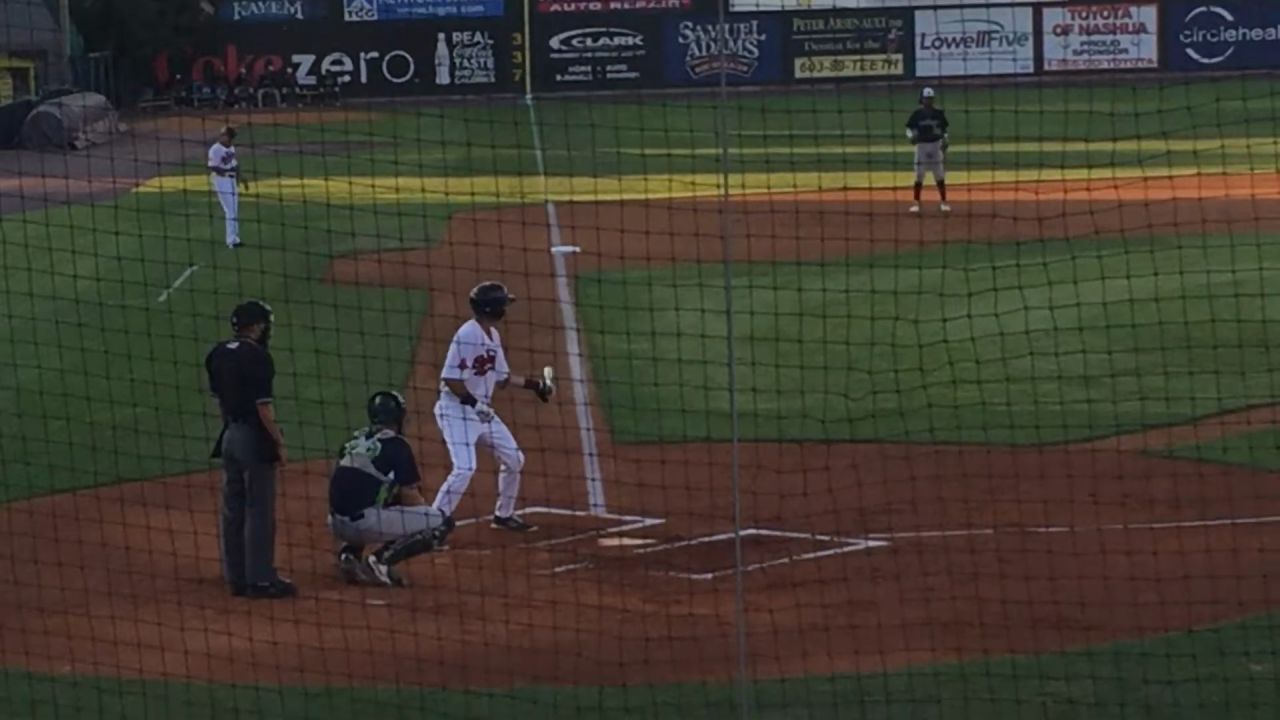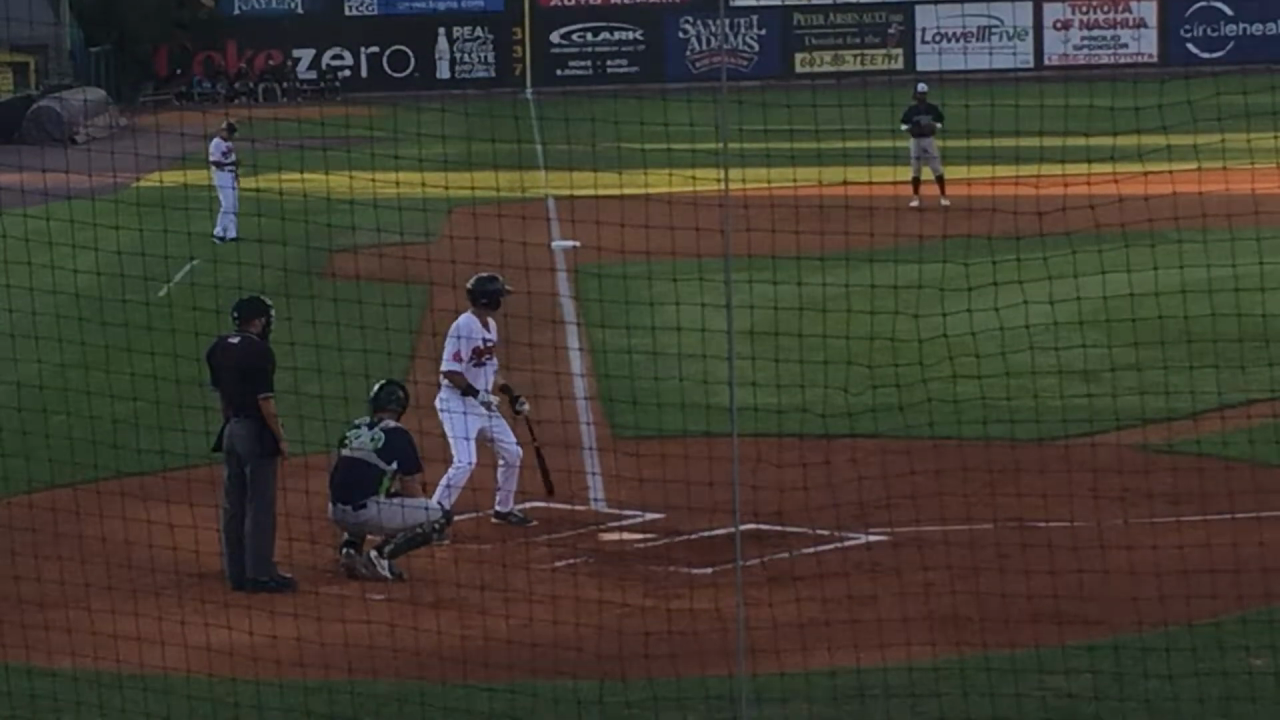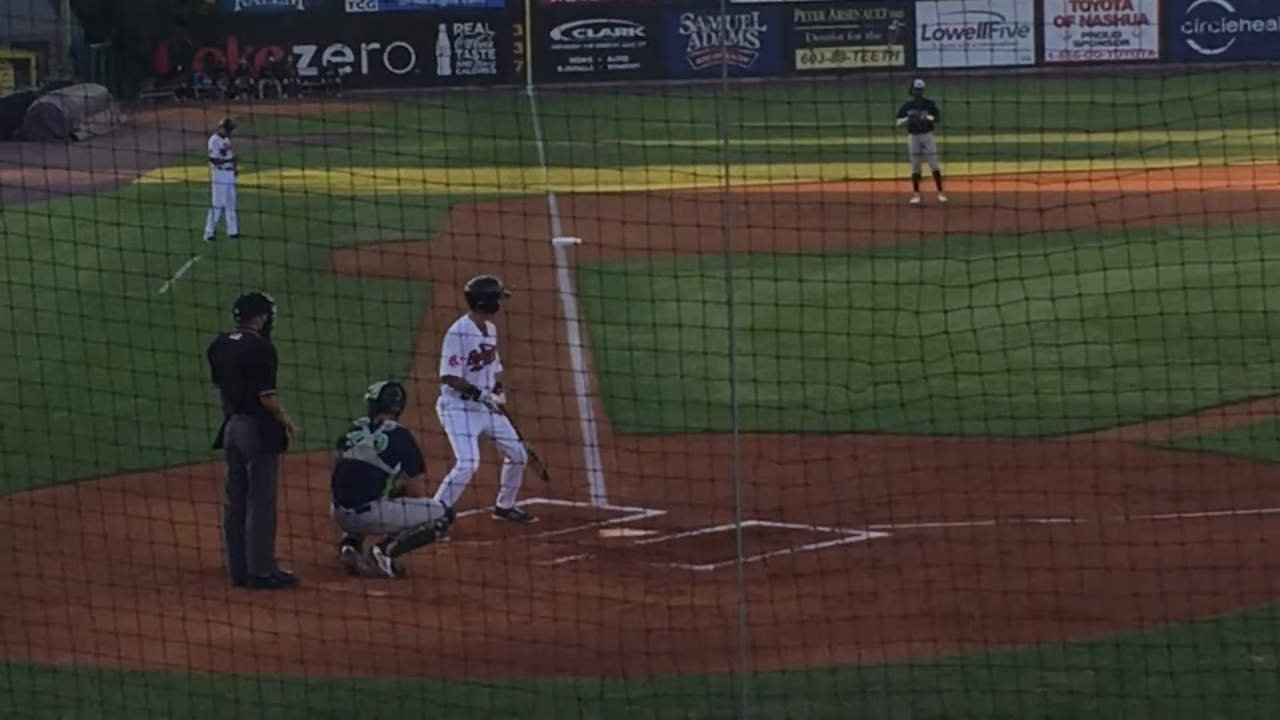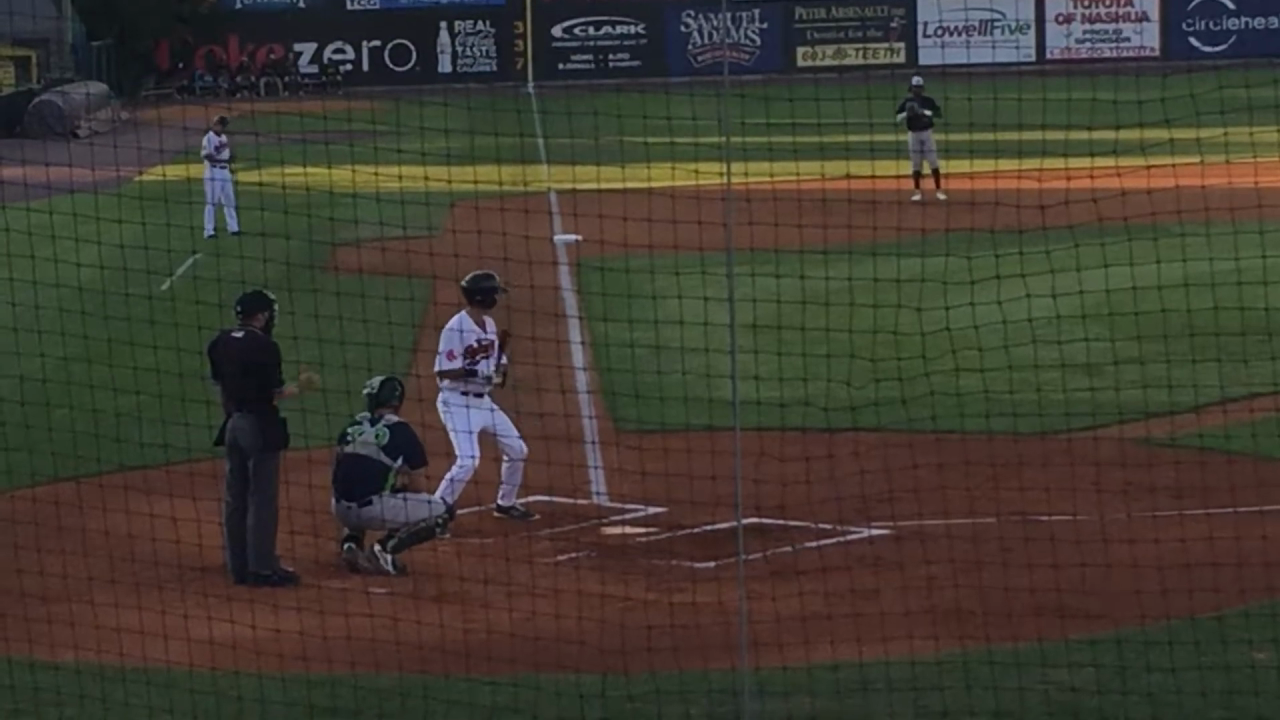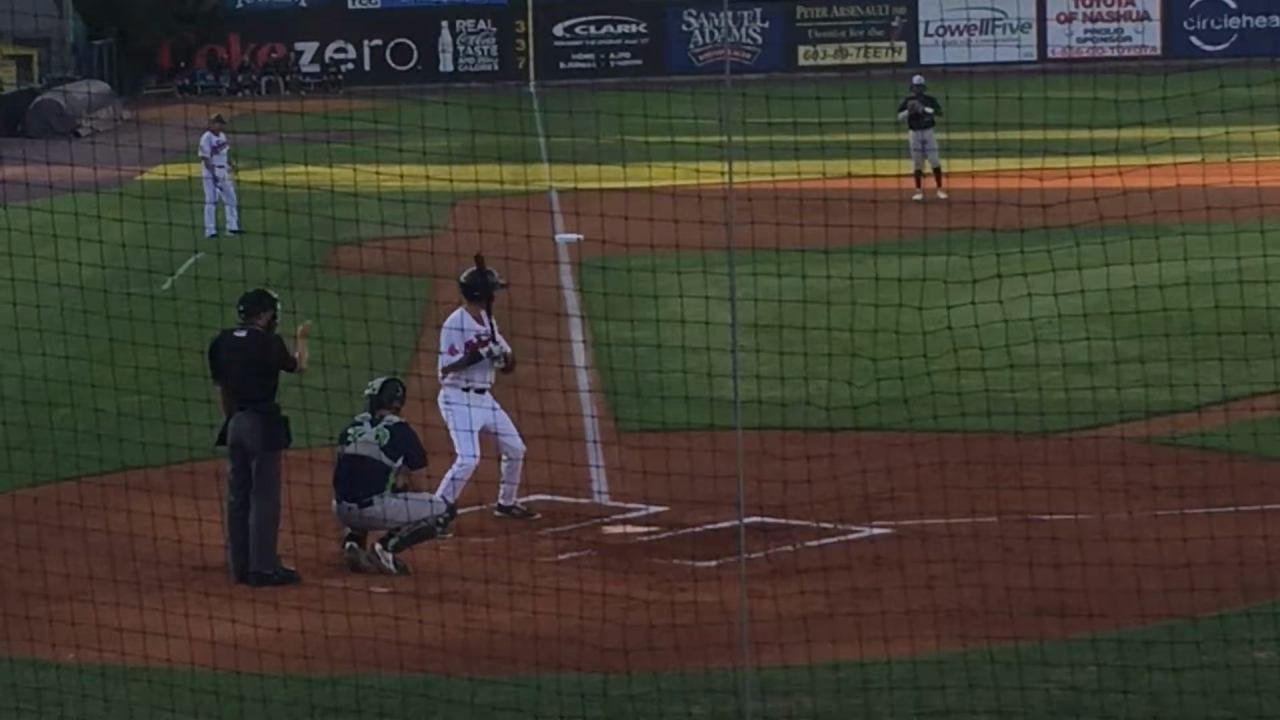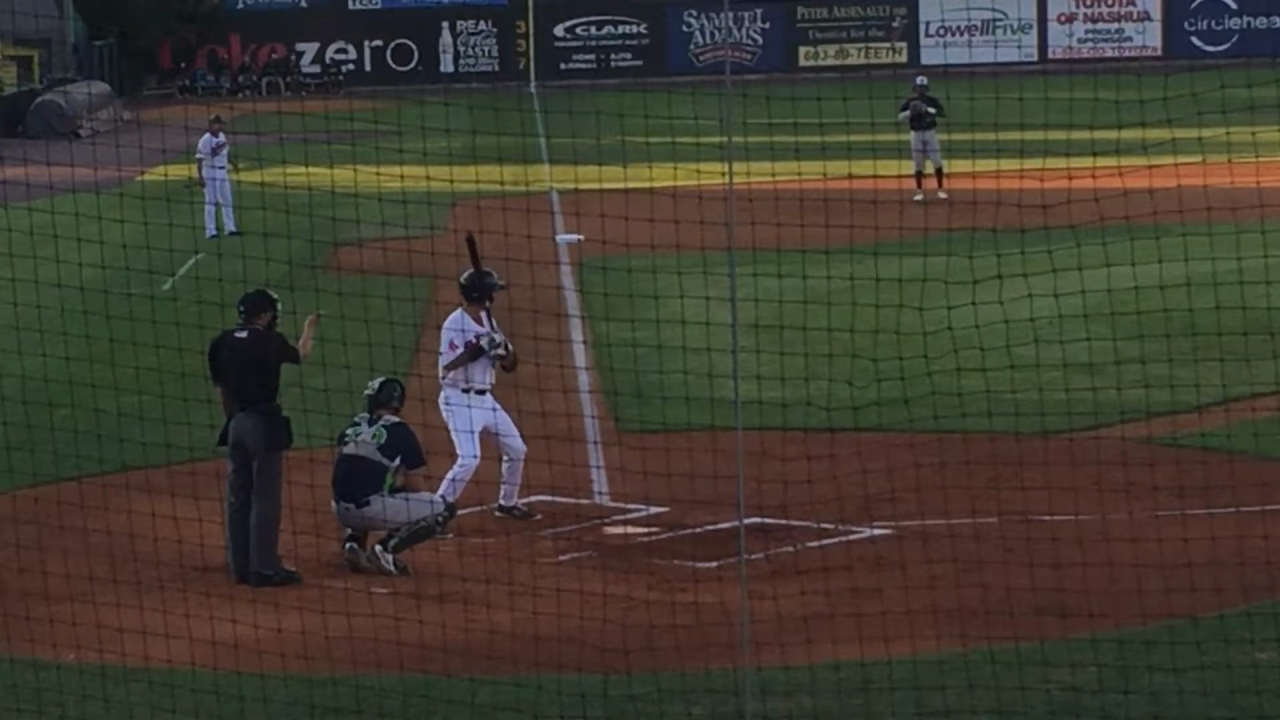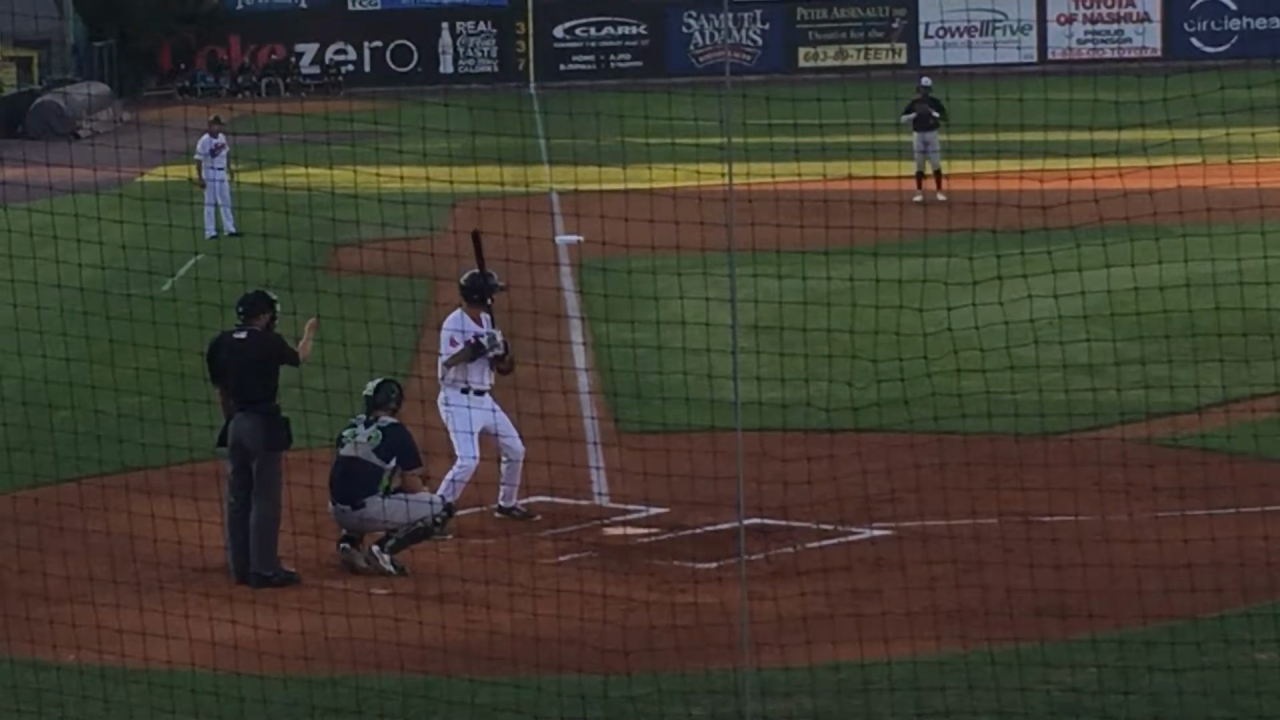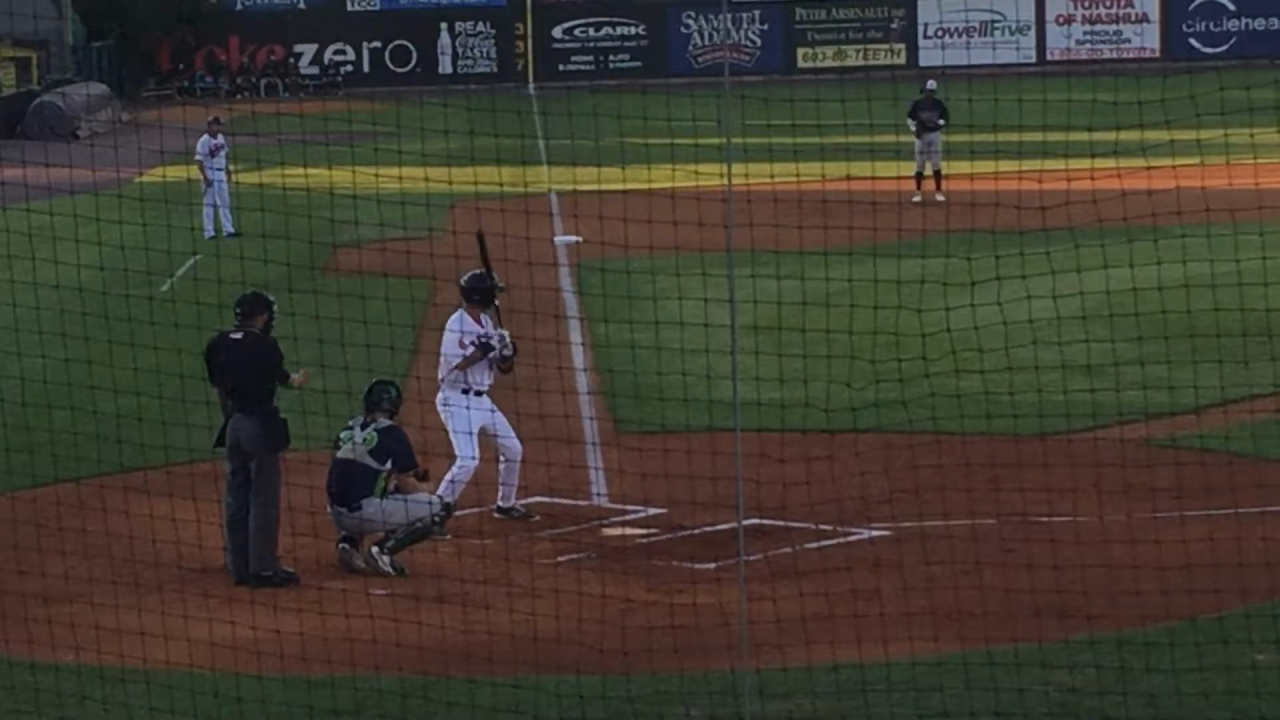
dt=0.2s
person 1, frame 1
left shoulder: (218, 354)
right shoulder: (257, 356)
left elbow: (220, 399)
right elbow: (263, 406)
right wrist: (280, 444)
left hip: (230, 436)
right hip: (254, 438)
left knee: (232, 509)
right knee: (259, 510)
left ankle: (236, 576)
right ankle: (260, 579)
person 1, frame 2
left shoulder: (219, 348)
right shoulder: (259, 351)
left elbow: (221, 393)
right elbow: (265, 401)
right wrist: (281, 438)
left hip: (232, 431)
right hip: (256, 433)
left knee: (233, 504)
right knee: (260, 505)
left ankle: (236, 572)
right ankle: (260, 574)
person 1, frame 3
left shoulder: (220, 345)
right shoulder: (261, 348)
left elbow: (222, 390)
right elbow: (267, 398)
right wrist: (288, 424)
left hip: (232, 427)
right hip: (258, 429)
left knee: (234, 500)
right knee: (260, 501)
left ankle: (237, 568)
right ankle: (261, 570)
person 1, frame 4
left shoulder: (221, 343)
right shoulder: (264, 346)
left elbow: (222, 387)
right elbow: (277, 393)
right wrist: (301, 384)
left hip: (233, 425)
right hip: (260, 426)
left knee: (235, 498)
right knee: (262, 498)
left ankle: (239, 566)
right ankle: (263, 568)
person 1, frame 5
left shoulder: (222, 342)
right shoulder: (268, 342)
left elbow: (222, 388)
right elbow: (299, 365)
right wrist: (301, 339)
left hip: (235, 423)
right hip: (262, 424)
left knee: (237, 496)
right knee: (264, 498)
left ankle: (240, 565)
right ankle: (263, 567)
person 1, frame 6
left shoulder: (222, 343)
right shoulder: (270, 342)
left elbow: (223, 389)
right elbow: (301, 354)
right wrist: (308, 329)
left hip: (236, 424)
right hip: (264, 425)
left knee: (237, 497)
right knee: (265, 498)
left ankle: (241, 566)
right ankle: (264, 568)
person 1, frame 7
left shoulder: (220, 344)
right shoulder: (269, 343)
left elbow: (222, 390)
right elbow: (300, 357)
right wrist: (309, 333)
left hip: (236, 425)
right hip: (263, 426)
left knee: (237, 498)
right knee: (265, 499)
left ankle: (241, 567)
right ankle: (264, 569)
person 1, frame 8
left shoulder: (217, 344)
right shoulder: (264, 345)
left elbow: (220, 391)
right elbow: (287, 380)
right wrist: (300, 378)
left hip: (234, 426)
right hip: (261, 426)
left knee: (236, 498)
right knee: (264, 500)
left ankle: (240, 567)
right ankle: (263, 569)
person 2, frame 1
left shoulder: (492, 335)
right shoulder: (468, 335)
left elbow: (501, 376)
right elbow: (450, 378)
left wrist: (536, 385)
right wrist: (474, 403)
left hip: (480, 409)
right hip: (456, 409)
left knee: (514, 459)
right knee: (465, 469)
left ankle: (503, 515)
person 2, frame 2
left shoulder: (490, 325)
right shoulder: (463, 326)
right elbow: (449, 371)
left wrist: (511, 394)
right wrist: (478, 394)
left hip: (481, 403)
right hip: (457, 403)
left knee: (512, 453)
right knee: (465, 463)
left ankle: (503, 509)
person 2, frame 3
left shoulder: (490, 329)
right shoulder: (459, 331)
right elbow: (448, 376)
left wrist: (497, 391)
right wrist: (479, 394)
left hip: (483, 404)
right hip: (457, 405)
left knee: (518, 452)
right knee: (468, 463)
left ankle: (505, 506)
person 2, frame 4
left shoulder: (489, 324)
right shoulder: (456, 327)
left elbow: (498, 363)
right elbow: (443, 371)
left wrist: (499, 373)
right wrist: (476, 373)
left hip: (483, 401)
right hip: (457, 402)
left knee: (517, 450)
right knee: (468, 461)
left ankle: (506, 503)
person 2, frame 5
left shoulder: (488, 319)
right shoulder: (455, 323)
left elbow: (509, 365)
right elbow: (447, 367)
left wrist: (502, 356)
right wrist: (481, 355)
left hip: (484, 398)
right hip: (459, 399)
left knee: (515, 448)
right knee: (468, 459)
left ankle: (507, 503)
person 2, frame 6
left shoulder: (487, 320)
right shoulder: (454, 323)
left elbow: (510, 365)
right elbow: (448, 364)
left wrist: (502, 348)
right wrist: (482, 347)
left hip: (485, 398)
right hip: (459, 400)
left knee: (516, 449)
right knee: (469, 460)
left ankle: (507, 503)
person 2, frame 7
left shoulder: (487, 321)
right shoulder: (454, 323)
left elbow: (506, 368)
right elbow: (449, 360)
left wrist: (501, 350)
right wrist: (482, 344)
left hip: (484, 399)
right hip: (458, 400)
left knee: (515, 449)
right knee: (468, 460)
left ankle: (507, 504)
person 2, frame 8
left shoulder: (486, 322)
right shoulder: (457, 324)
left elbow: (505, 367)
right elbow: (459, 362)
left wrist: (507, 350)
right wrist: (489, 345)
left hip: (481, 399)
right hip: (457, 399)
left knee: (513, 449)
right knee: (468, 461)
left ankle: (506, 504)
person 3, frame 1
left shoulder: (356, 440)
right shoulder: (396, 445)
right elbow: (410, 499)
right wrist: (426, 508)
left hip: (337, 523)
right hip: (365, 523)
right knee: (441, 522)
left ankle: (349, 556)
right ankle: (380, 561)
person 3, frame 2
left shoulder: (354, 429)
right shoulder: (398, 435)
right elbow: (412, 489)
left hip: (338, 513)
right hip: (366, 512)
right knee: (441, 516)
left ankle: (350, 549)
right ankle: (381, 555)
person 3, frame 3
left shoulder: (352, 430)
right shoulder: (400, 436)
right elbow: (416, 491)
left hip: (340, 513)
right hip: (370, 514)
right knee: (443, 515)
left ankle: (349, 547)
right ankle: (384, 552)
person 3, frame 4
left shoulder: (352, 426)
right shoulder: (401, 430)
right elbow: (417, 485)
left hip: (341, 509)
right hip: (372, 509)
right knee: (443, 512)
left ankle: (351, 544)
right ankle: (385, 549)
person 3, frame 5
left shoulder: (353, 427)
right shoulder: (401, 431)
left hip: (342, 509)
right hip: (374, 509)
right knee: (444, 511)
left ankle: (353, 543)
right ankle: (386, 548)
person 3, frame 6
left shoulder: (351, 427)
right shoulder: (400, 431)
right elbow: (414, 485)
left hip: (341, 510)
right hip: (372, 509)
right knee: (444, 509)
left ankle: (353, 543)
right ankle: (386, 549)
person 3, frame 7
left shoulder: (349, 429)
right shoulder: (396, 432)
right elbow: (412, 486)
right wrist: (424, 491)
left hip: (339, 512)
right hip: (368, 510)
right knee: (442, 509)
left ankle: (348, 543)
right ankle: (383, 550)
person 3, frame 8
left shoulder: (348, 430)
right shoulder: (392, 433)
right elbow: (407, 487)
right wrist: (425, 489)
left hip: (338, 513)
right hip: (365, 512)
right knee: (439, 509)
left ankle: (348, 543)
right ankle: (382, 551)
